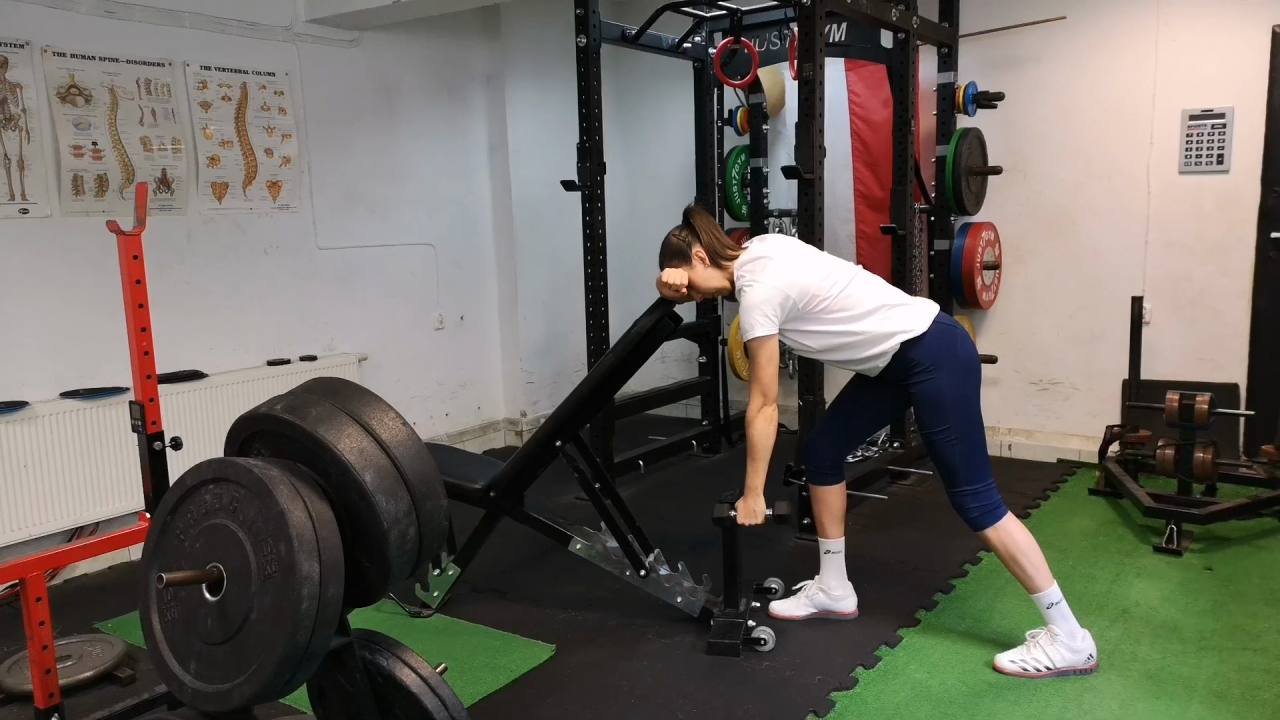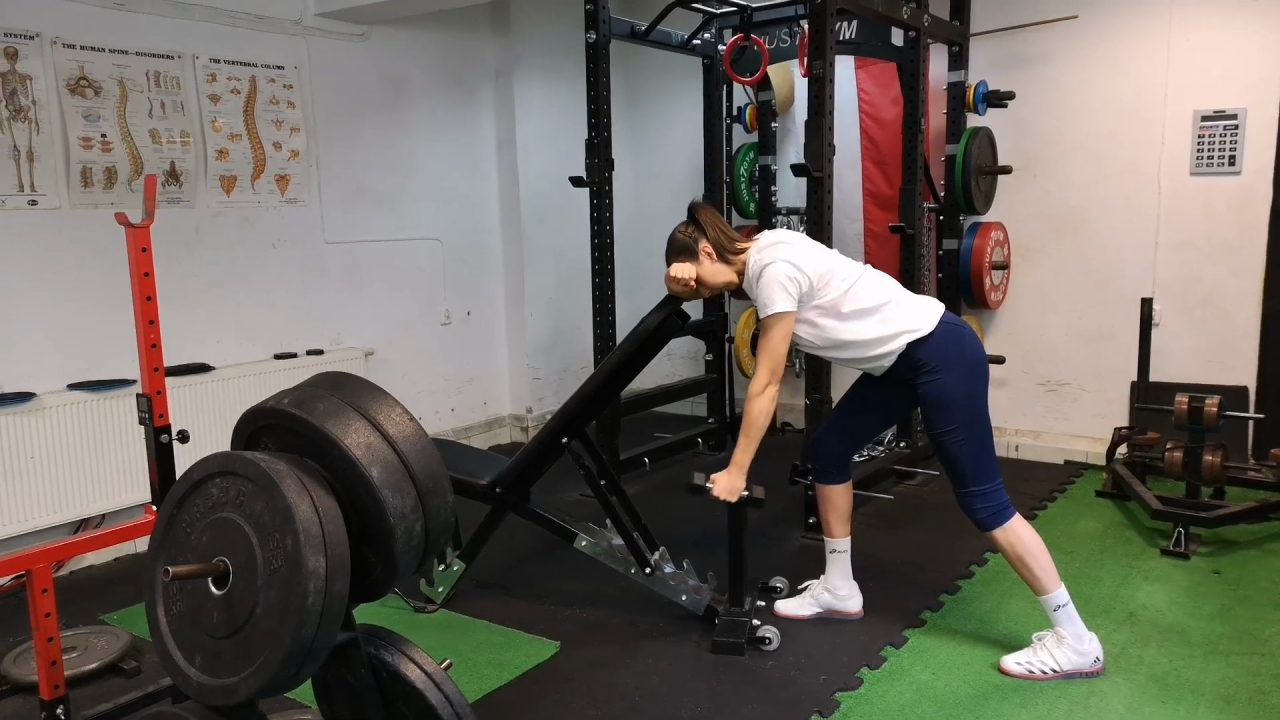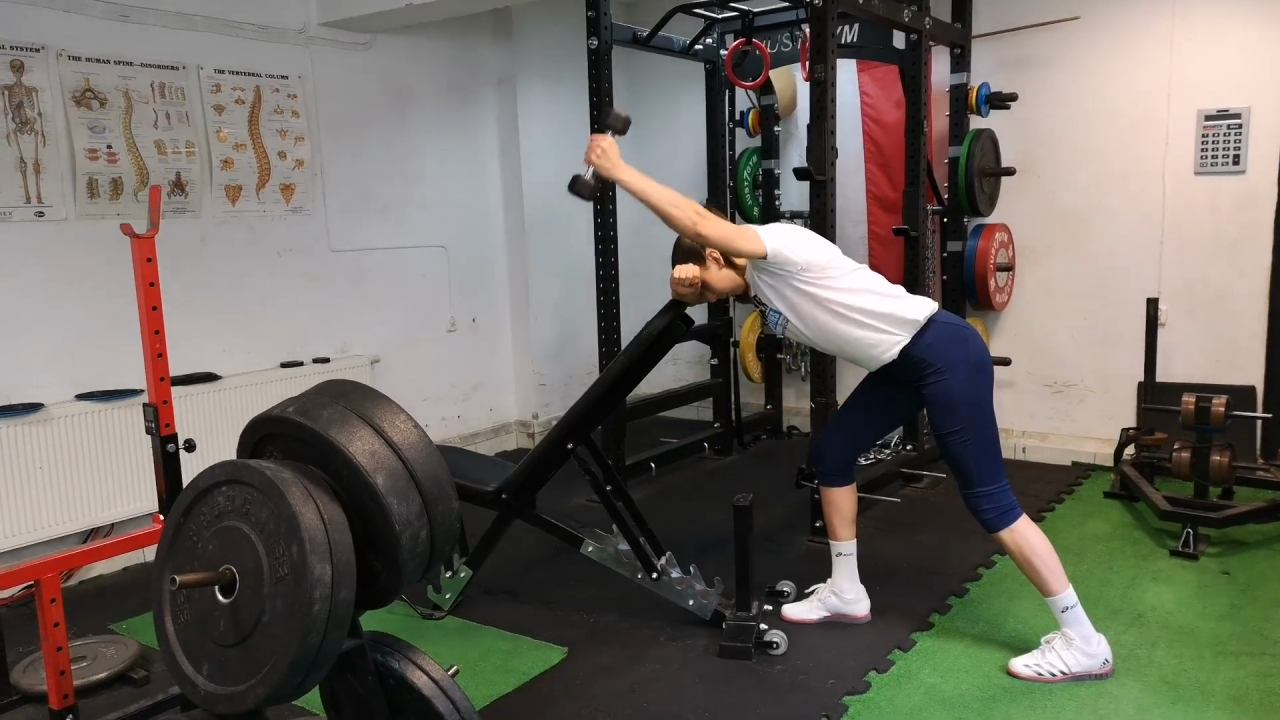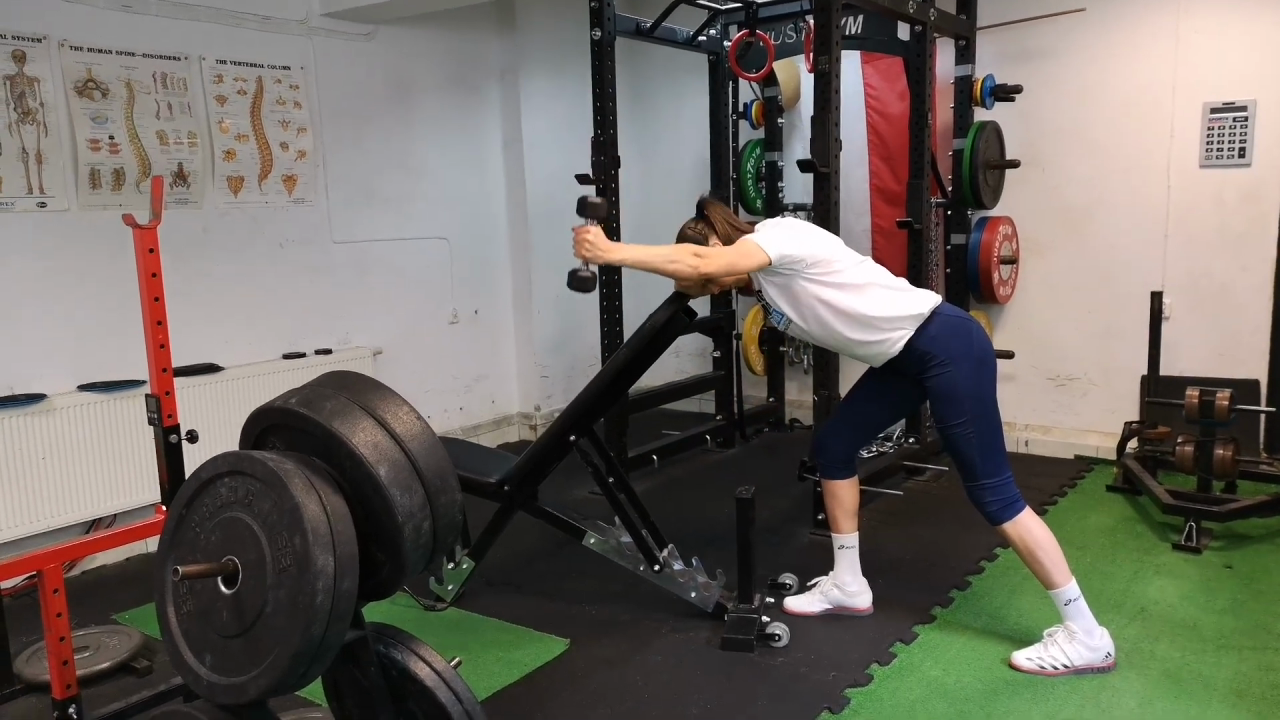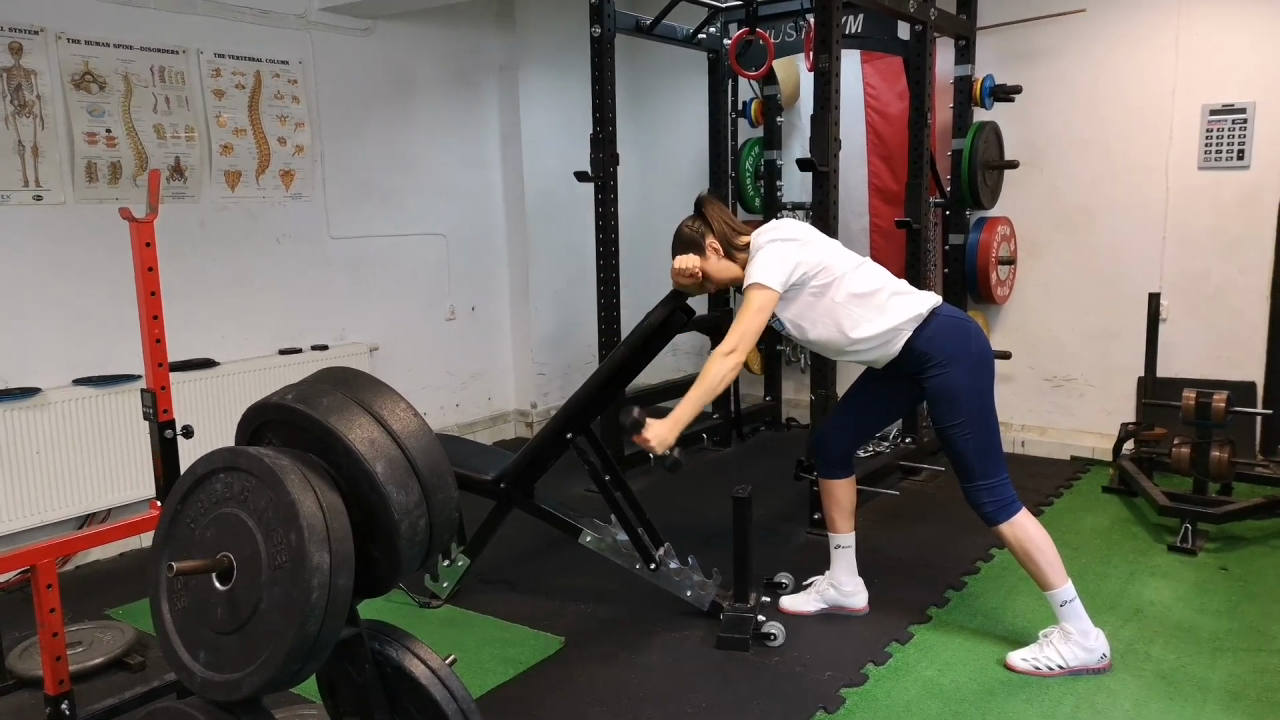
dt=1s
person 1, frame 1
left shoulder: (758, 290)
right shoulder: (753, 255)
left elbow: (763, 404)
left wrist: (753, 493)
right wrist: (676, 285)
left hip: (935, 354)
right hip: (898, 356)
left knee: (973, 497)
right knee: (821, 451)
left ankle: (1068, 638)
right ankle: (834, 589)
person 1, frame 2
left shoulder: (774, 270)
right shoulder: (758, 254)
left elbow: (765, 385)
left wrist: (737, 471)
right wrist: (682, 279)
left hip: (940, 354)
right hip: (902, 357)
left knee: (981, 498)
right knee: (827, 450)
left ankle: (1075, 641)
right ankle: (839, 588)
person 1, frame 3
left shoulder: (778, 246)
right shoulder: (759, 282)
left elbow: (701, 226)
left wrist: (617, 171)
right wrist: (686, 284)
left hip: (943, 354)
right hip: (904, 363)
left knee: (988, 500)
right knee: (832, 453)
left ankle: (1083, 641)
right ankle: (846, 591)
person 1, frame 4
left shoulder: (779, 236)
right shoulder: (758, 271)
left elbow: (699, 262)
left wrist: (610, 251)
right wrist: (688, 278)
left hip: (946, 345)
right hip: (904, 356)
left knee: (991, 491)
right knee: (832, 447)
left ankle: (1086, 635)
right ankle: (848, 585)
person 1, frame 5
left shoulder: (772, 251)
right shoulder: (762, 252)
left elbow: (732, 353)
right elbow: (691, 282)
left wrist: (671, 426)
right wrist: (687, 272)
left hip: (944, 347)
right hip: (903, 355)
left knee: (988, 493)
right knee: (830, 446)
left ankle: (1081, 637)
right ankle: (844, 585)
